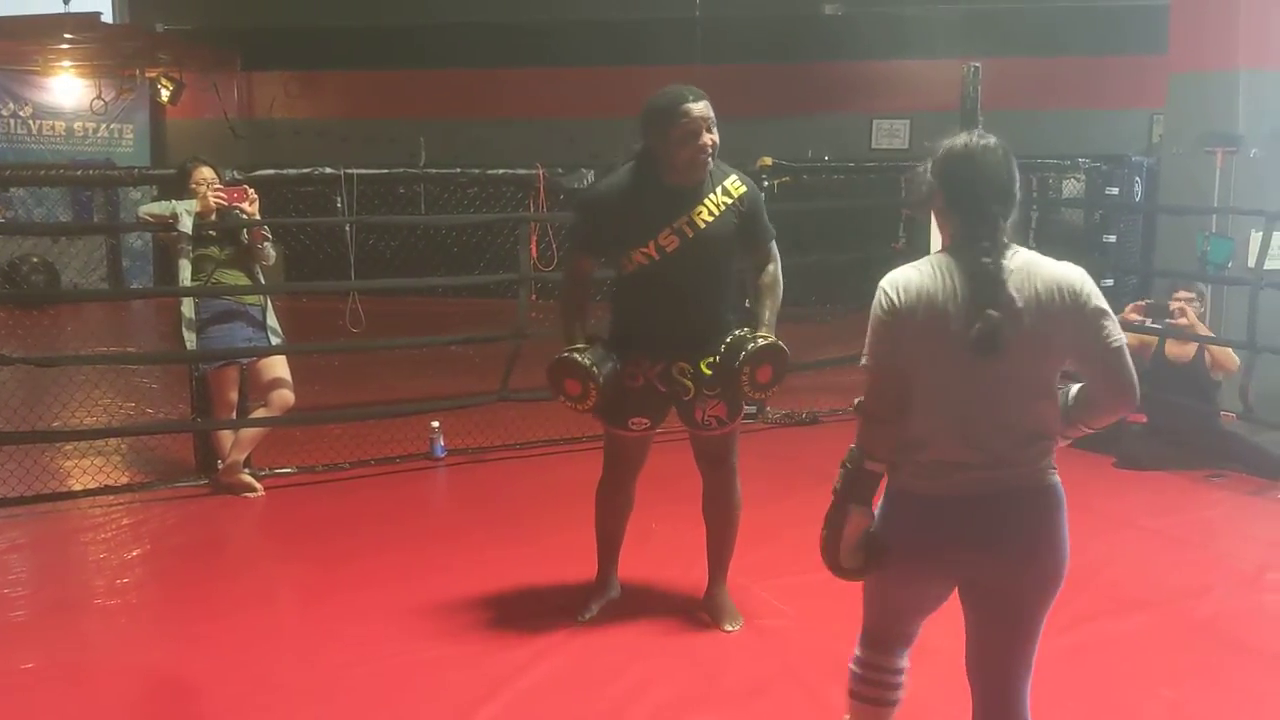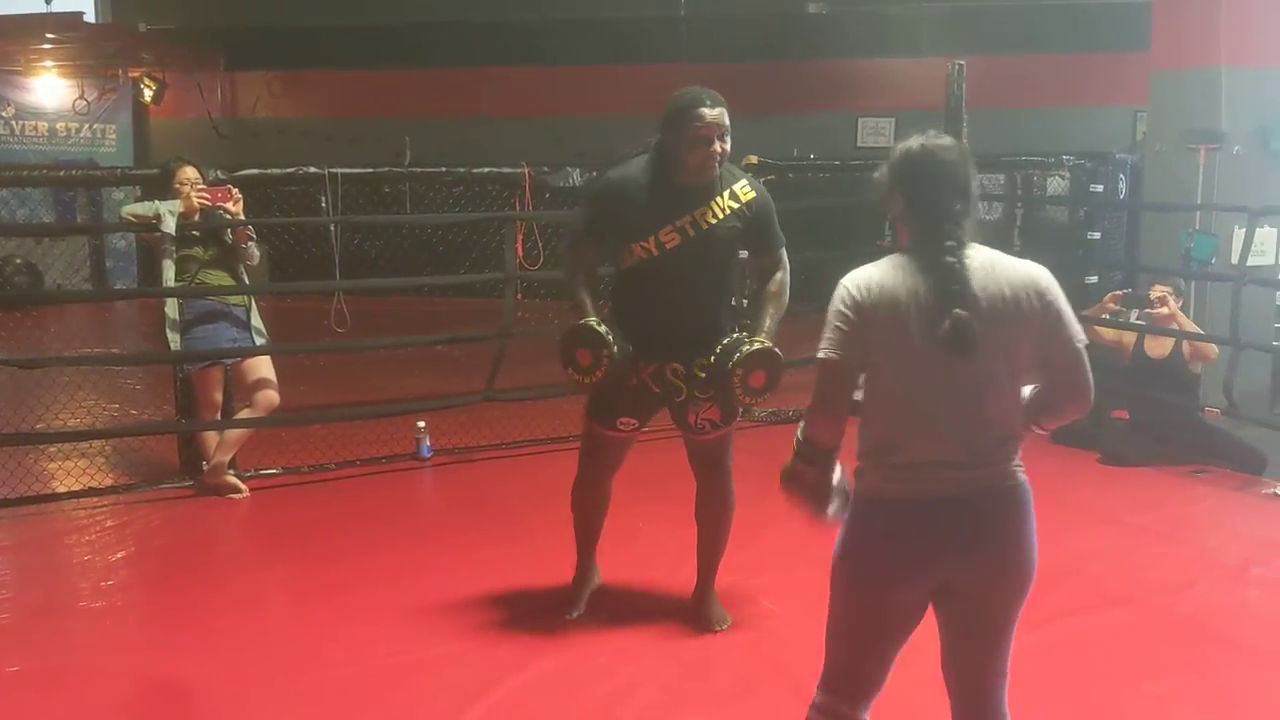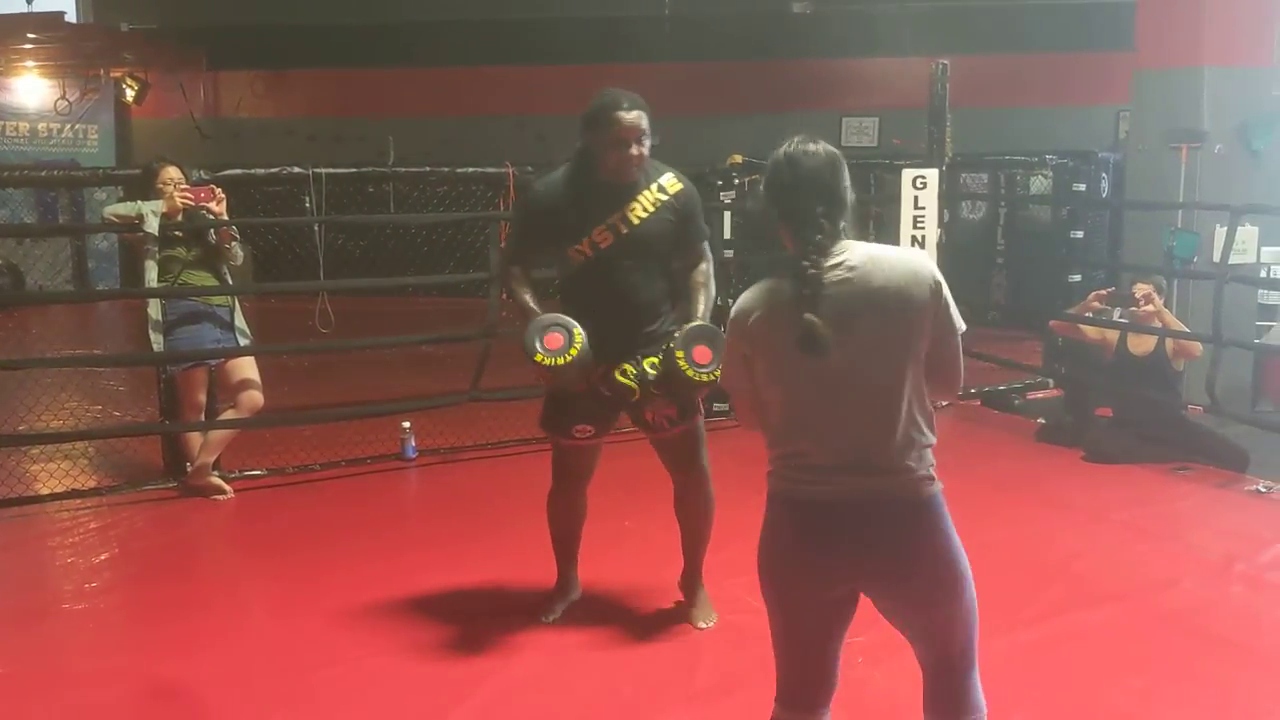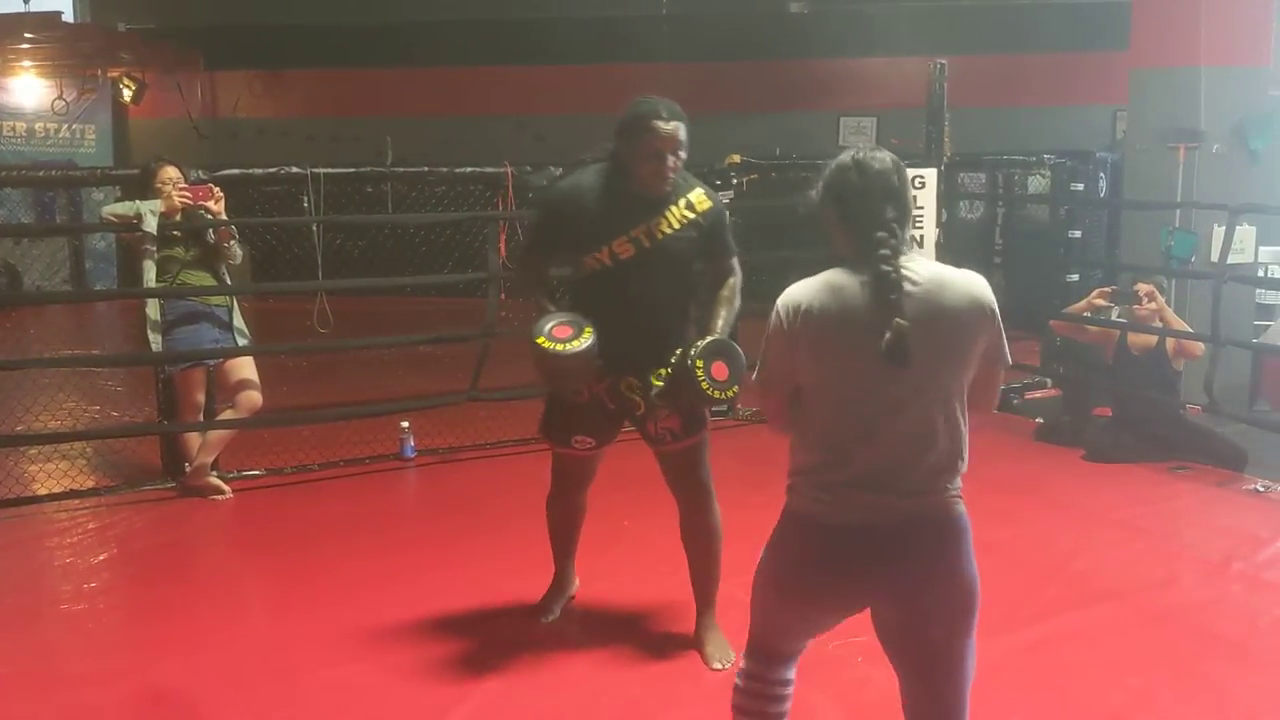
dt=0.5s
person 1, frame 1
left shoulder: (903, 289)
right shoulder: (1066, 285)
left elbow: (883, 413)
right elbow: (1120, 392)
left wrist: (855, 498)
right wrist: (1056, 419)
left hip: (924, 512)
right hip: (1026, 515)
left knee: (882, 641)
person 1, frame 2
left shoulder: (864, 290)
right shoulder: (1028, 282)
left elbow: (826, 413)
right elbow: (1074, 395)
left wrist: (810, 461)
left hip: (891, 520)
right hip: (993, 517)
person 1, frame 3
left shoulder: (752, 311)
right shoulder: (917, 273)
left elbow: (752, 415)
right elbow: (947, 382)
left hip: (802, 525)
right hip: (906, 517)
right knee: (953, 669)
person 1, frame 4
left shoulder: (800, 304)
right shoulder: (972, 298)
left elbow: (780, 412)
right elbow: (980, 402)
left hip: (820, 535)
right hip: (929, 539)
left knee: (768, 653)
person 2, frame 1
left shoulder: (738, 190)
right shoulder: (612, 196)
left elbow: (767, 262)
right elbow: (580, 273)
left wrist: (765, 331)
right wrist: (576, 342)
left hip: (713, 355)
right hip: (637, 355)
left knee: (720, 469)
right knee: (619, 469)
left ankle: (717, 588)
right ankle: (606, 579)
person 2, frame 2
left shoulder: (747, 196)
right shoulder: (621, 186)
left elbow: (775, 269)
right elbow: (582, 253)
left wrist: (762, 337)
right wrist: (587, 315)
left hip: (707, 357)
right hip: (630, 352)
left knee: (714, 471)
right knee: (595, 466)
left ankle: (705, 589)
right ankle: (585, 570)
person 2, frame 3
left shoulder: (674, 189)
right shoulder: (549, 196)
left elbow: (699, 261)
right elbow: (516, 264)
left wrist: (697, 324)
right wrist: (535, 315)
left hip: (660, 353)
right hip: (584, 358)
left knee: (692, 470)
right knee: (569, 476)
left ankle: (694, 582)
right ankle: (567, 581)
person 2, frame 4
left shoulder: (703, 204)
right shoulder: (574, 196)
left elbow: (727, 276)
right elbow: (532, 262)
left wrist: (715, 337)
right wrist: (552, 314)
left hip: (669, 369)
right hip: (590, 365)
left knee: (695, 490)
right knee: (568, 483)
left ankle: (707, 620)
right ankle: (564, 577)
person 3, frame 1
left shoulder: (234, 222)
right shoulder: (184, 227)
left elbow: (267, 258)
right elbow: (144, 212)
left wrist: (254, 219)
right wrist: (196, 208)
left hip: (257, 315)
right hip: (217, 316)
left knee: (282, 397)
right knee: (226, 403)
left ankle: (231, 465)
right ankle: (232, 469)
person 3, frame 2
left shoulder: (218, 222)
right shoulder: (168, 227)
left elbow: (251, 258)
right elbow: (127, 213)
left wrist: (238, 218)
right wrist: (180, 209)
left hip: (241, 316)
right hip: (201, 317)
left knee: (267, 397)
right knee: (210, 405)
left ankle: (216, 467)
right ankle: (217, 471)
person 3, frame 3
left shoulder: (201, 222)
right shoulder: (151, 227)
left elbow: (235, 258)
right elbow: (109, 213)
left wrist: (222, 218)
right wrist: (161, 208)
left hip: (224, 316)
right hip: (185, 317)
left knee: (251, 398)
right knee: (194, 405)
left ankle: (200, 468)
right ankle: (200, 472)
person 3, frame 4
left shoulder: (199, 222)
right shoulder: (148, 227)
left elbow: (233, 257)
right elbow: (107, 213)
left wrist: (220, 217)
right wrist: (160, 208)
left hip: (223, 316)
right hip: (182, 317)
left knee: (250, 398)
right knee: (192, 405)
left ankle: (198, 469)
right ankle: (199, 473)
person 4, frame 1
left shoulder: (1210, 347)
right shoulder: (1151, 340)
left elbow: (1232, 367)
left wrist: (1194, 324)
right wrist: (1123, 320)
left hip: (1206, 435)
right hip: (1159, 435)
right knee: (1127, 449)
person 4, frame 2
left shoulder: (1187, 341)
right shoulder: (1130, 336)
left elbow: (1211, 354)
left wrist: (1175, 314)
right wrist: (1102, 308)
left hip: (1188, 429)
right hip: (1142, 429)
left knee: (1253, 460)
right knee: (1110, 444)
right ankle: (1195, 458)
person 4, frame 3
left shoulder: (1170, 339)
right shoulder: (1112, 334)
left elbow: (1195, 351)
right elbow: (1058, 325)
left wrist: (1161, 311)
right wrist: (1086, 306)
left hip: (1171, 426)
right hip: (1126, 426)
left knee: (1236, 457)
right knee: (1094, 442)
right ankle: (1178, 456)
person 4, frame 4
left shoulder: (1171, 338)
right shoulder: (1113, 333)
left elbow: (1197, 351)
right elbow: (1057, 324)
left wrist: (1163, 309)
right wrist: (1088, 303)
left hip: (1169, 425)
right hip: (1125, 425)
left knee: (1234, 456)
right knee: (1094, 440)
right ankle: (1177, 456)
